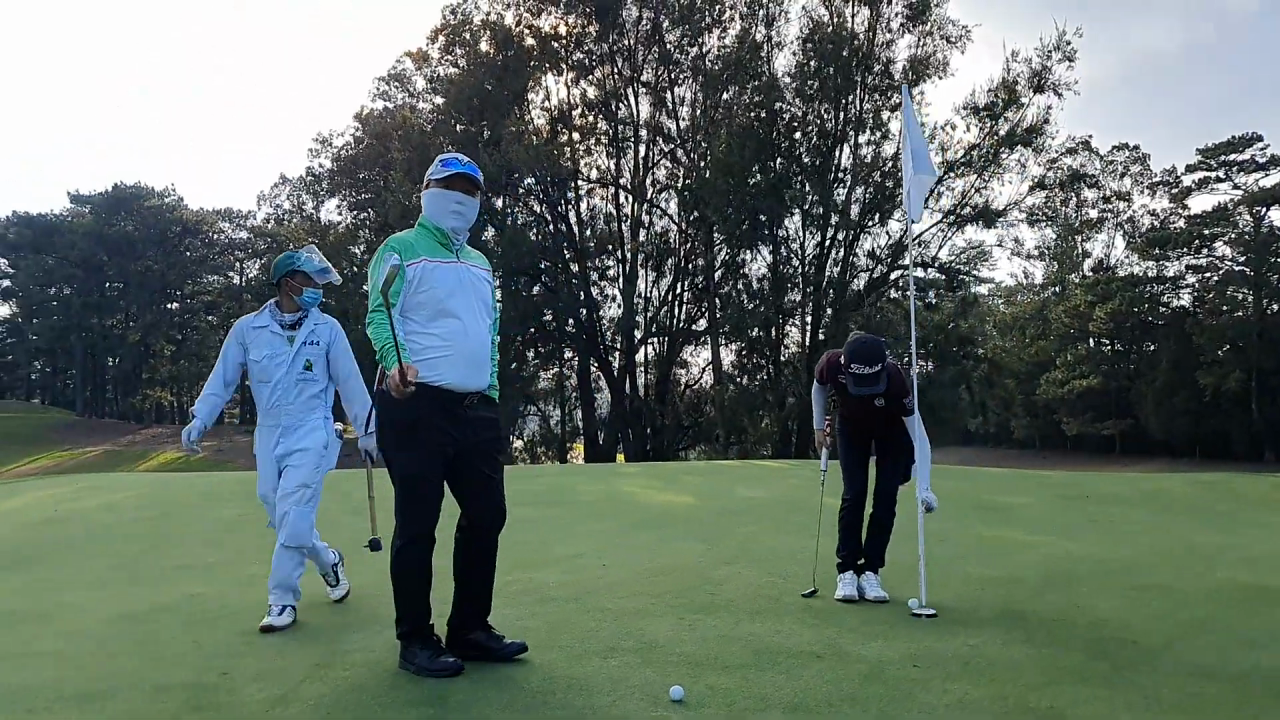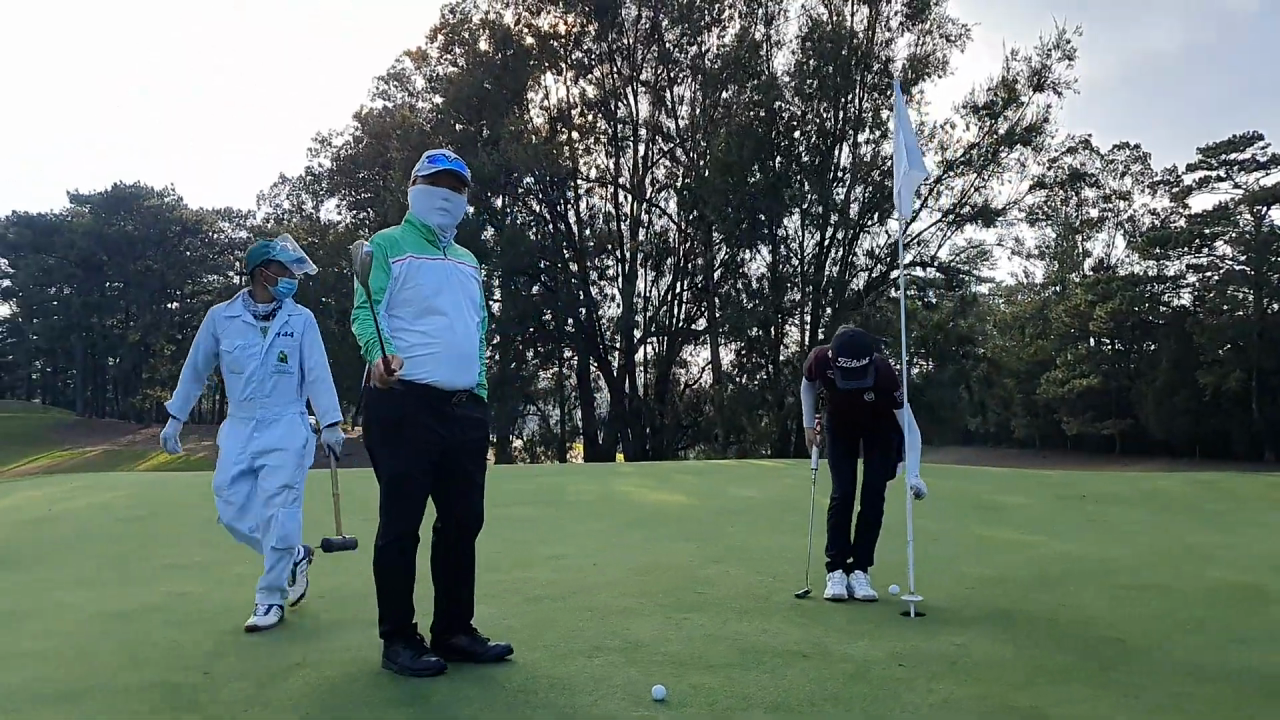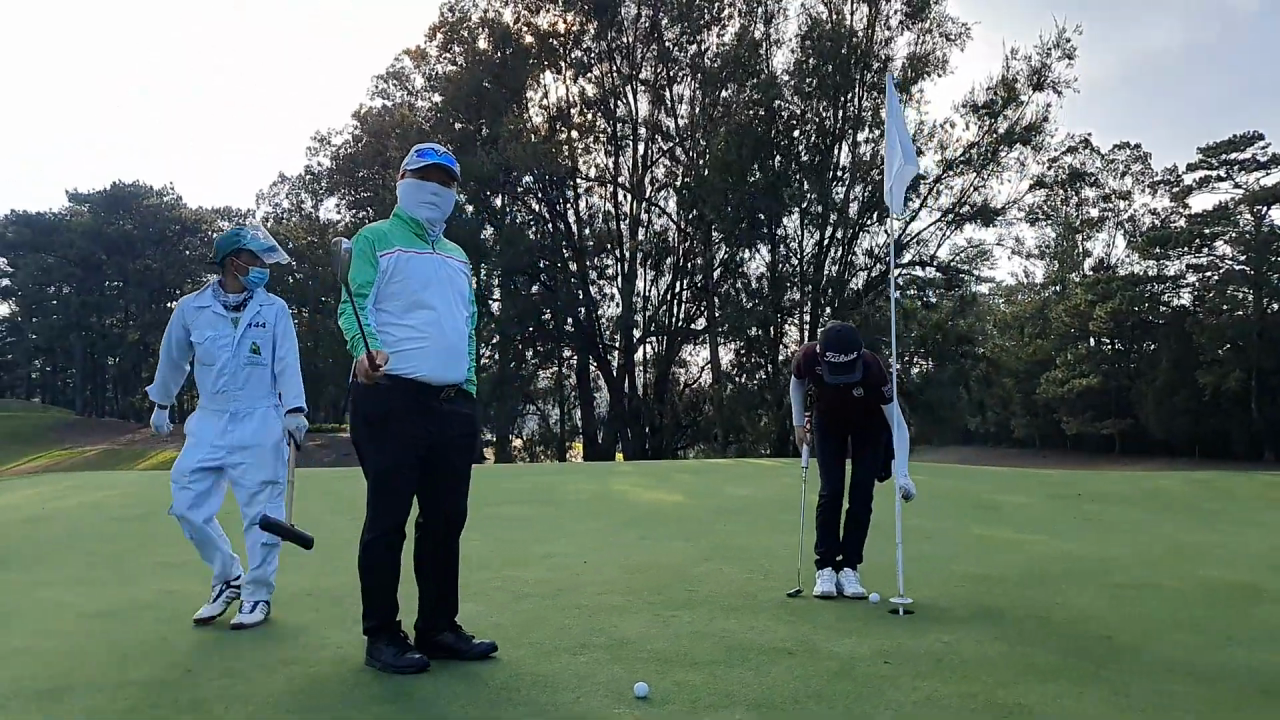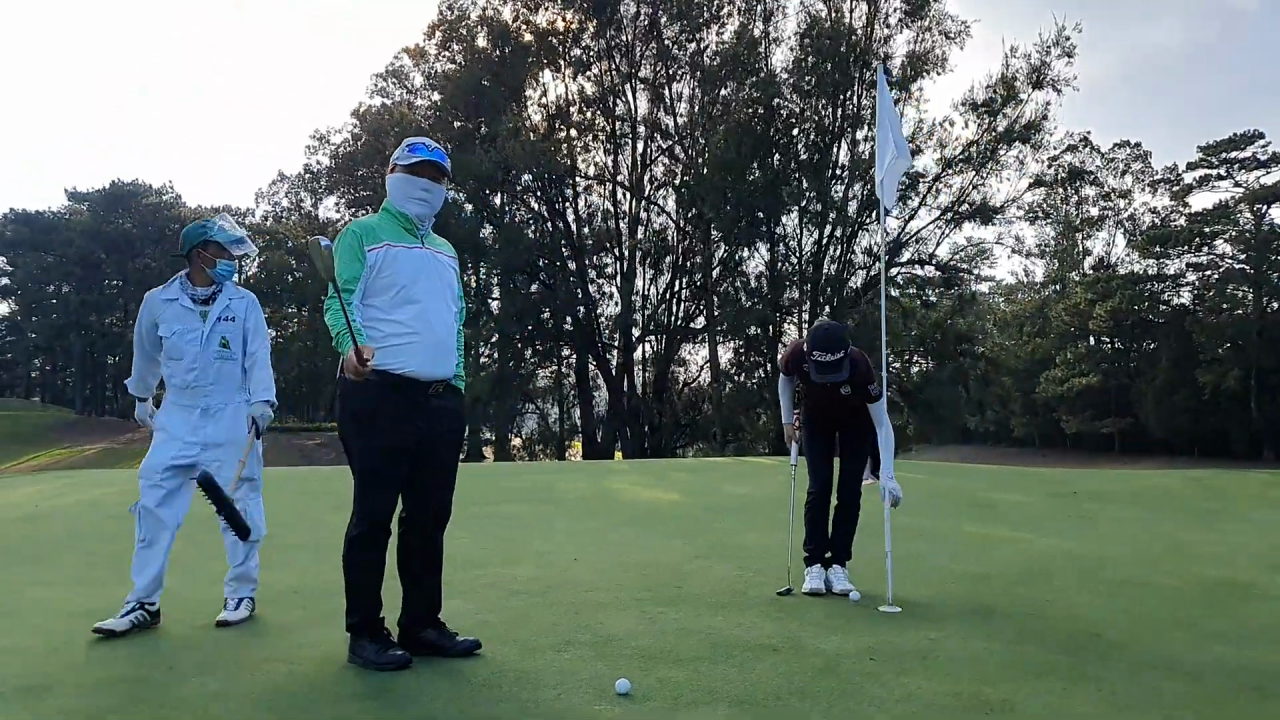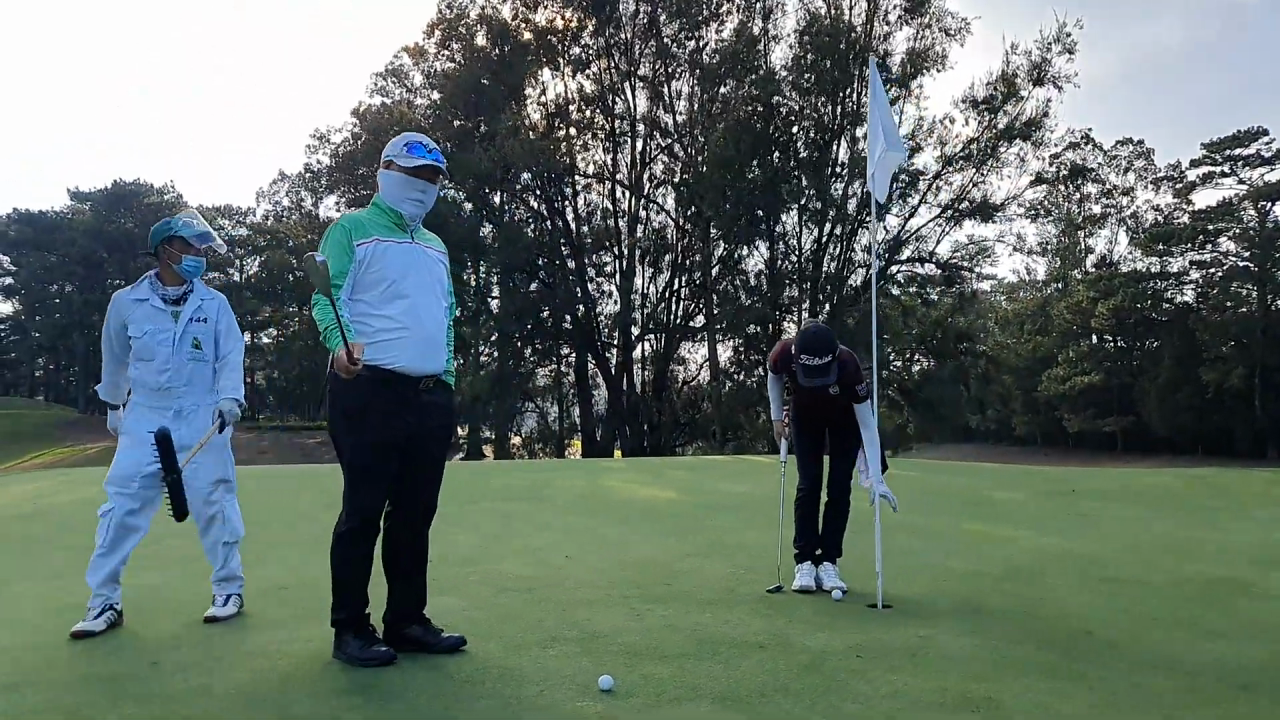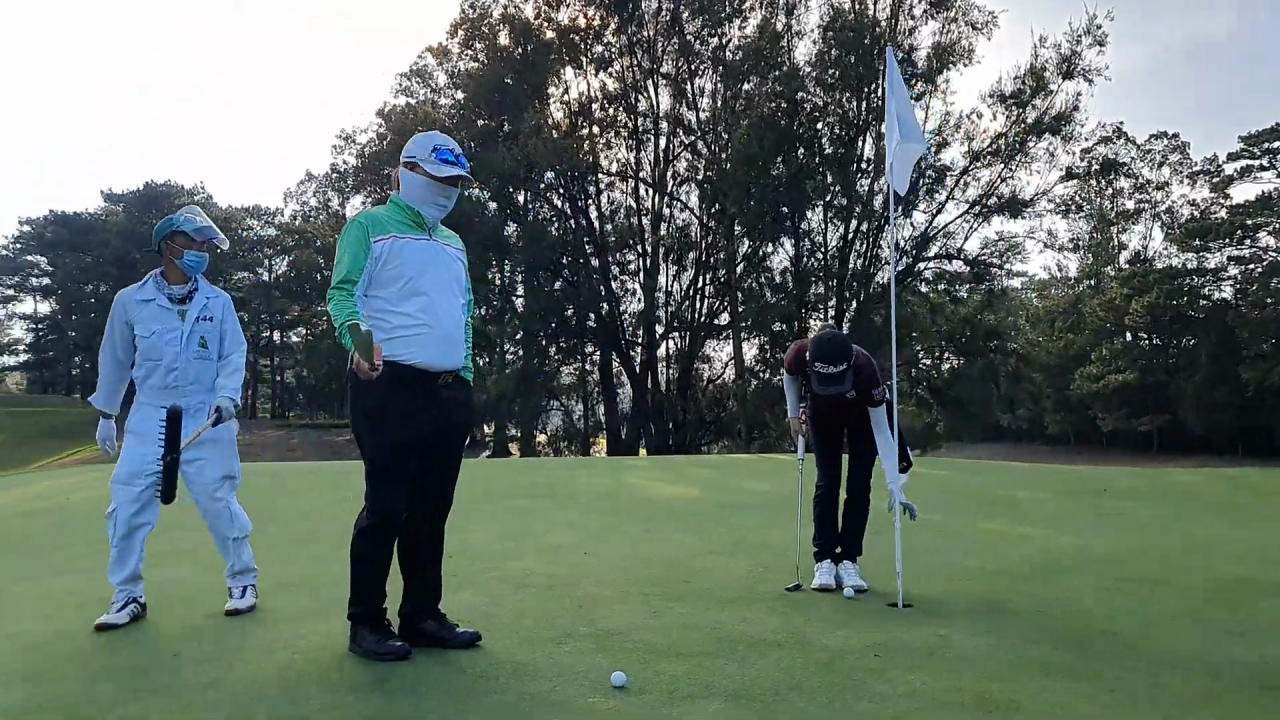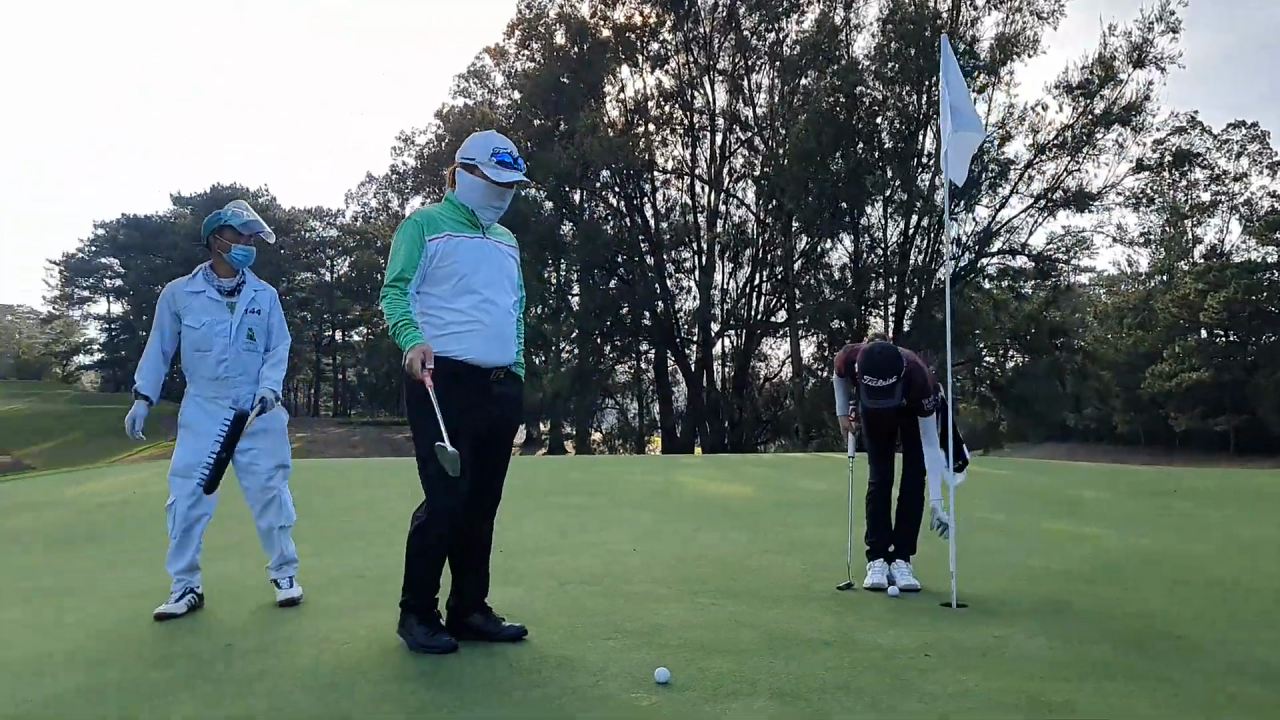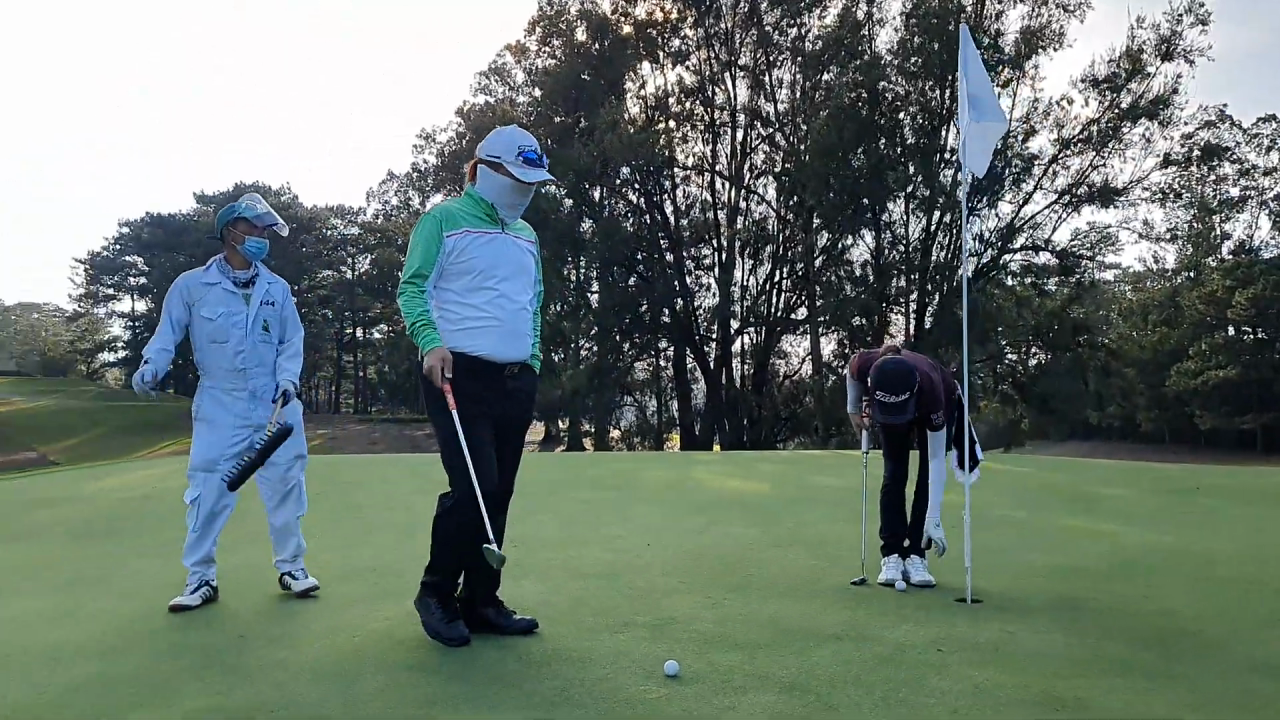
dt=0.1s
person 1, frame 1
left shoulder: (480, 263)
right shoulder: (401, 250)
right elbow: (379, 315)
left wrist: (491, 395)
right wrist: (394, 359)
left hip: (476, 409)
right hip: (417, 406)
left knee: (486, 517)
right knee: (417, 525)
left ankle: (469, 629)
right ankle: (415, 639)
person 1, frame 2
left shoulder: (468, 260)
right shoulder: (388, 246)
right elbow: (365, 311)
left wrist: (480, 393)
right wrist: (379, 353)
left hip: (464, 407)
right hip: (403, 403)
left knee: (464, 519)
right knee: (402, 523)
left ankle: (453, 631)
right ankle: (398, 638)
person 1, frame 3
left shoulder: (458, 256)
right shoulder: (375, 240)
right elbow: (353, 307)
left wrist: (470, 390)
right wrist: (365, 349)
left hip: (453, 403)
right hip: (392, 398)
left knee: (446, 518)
right knee: (388, 519)
left ankle: (438, 627)
right ankle: (382, 636)
person 1, frame 4
left shoulder: (446, 250)
right shoulder: (363, 233)
right elbow: (339, 301)
left wrist: (458, 384)
right wrist: (351, 343)
left hip: (441, 398)
right hip: (380, 394)
left knee: (430, 515)
right knee: (373, 516)
left ankle: (421, 624)
right ankle: (365, 633)
person 1, frame 5
left shoulder: (435, 246)
right shoulder: (352, 229)
right elbow: (327, 297)
left wrist: (447, 380)
right wrist: (340, 339)
left hip: (431, 394)
right hip: (370, 389)
left knee: (415, 511)
right knee: (363, 510)
left ankle: (406, 621)
right ankle: (350, 629)
person 1, frame 6
left shoulder: (454, 243)
right shoulder: (370, 225)
right elbow: (342, 293)
left wrist: (466, 376)
right wrist: (357, 337)
left hip: (450, 389)
right hip: (390, 385)
left knee: (432, 507)
right knee: (386, 505)
left ankle: (421, 615)
right ankle: (366, 622)
person 1, frame 7
left shoulder: (507, 240)
right shoulder: (425, 224)
right elbow: (395, 292)
left wrist: (517, 372)
right wrist: (412, 340)
left hip: (500, 385)
right hip: (443, 379)
left knee: (482, 502)
right knee: (448, 497)
left ankle: (467, 610)
right ankle: (417, 611)
person 1, frame 8
left shoulder: (527, 235)
right shoulder: (443, 219)
right elbow: (412, 288)
left wrist: (532, 365)
right wrist: (430, 342)
left hip: (514, 379)
right hip: (459, 374)
left knee: (496, 494)
right knee: (473, 485)
left ankle: (480, 602)
right ankle: (436, 594)
person 2, frame 1
left shoulder: (328, 329)
right shoulder: (247, 328)
left elbow: (348, 379)
right elbow: (223, 377)
left wrist: (364, 429)
right wrist: (200, 420)
left hip: (310, 433)
right hip: (268, 434)
left knee: (294, 514)
right knee: (282, 517)
left ankle: (283, 601)
right ankle: (328, 561)
person 2, frame 2
left shoulder: (301, 320)
right shoulder: (220, 317)
left elbow: (317, 373)
right elbow: (196, 369)
left wrist: (332, 423)
right wrist: (175, 417)
left hip: (286, 427)
right hip: (237, 428)
left knee: (277, 514)
right knee: (232, 511)
left ankle: (270, 598)
right ankle: (294, 555)
person 2, frame 3
left shoulder: (275, 310)
right shoulder: (189, 309)
left elbow: (288, 364)
right elbow: (172, 358)
left wrist: (295, 410)
right wrist: (161, 404)
left hip: (260, 422)
right hip: (207, 422)
left knee: (261, 510)
right knee: (187, 504)
left ankle: (258, 596)
right ankle: (227, 576)
person 2, frame 4
left shoulder: (245, 302)
right shoulder: (157, 302)
left elbow: (259, 356)
right elbow: (145, 353)
left wrist: (263, 401)
right wrist: (142, 397)
left hip: (229, 418)
right hip: (176, 418)
left knee: (237, 507)
right knee: (153, 504)
left ankle: (241, 593)
right ankle: (143, 601)
person 2, frame 5
left shoulder: (214, 304)
right shoulder: (125, 302)
left elbow: (231, 356)
right elbow: (115, 357)
left wrist: (231, 399)
right wrist: (114, 405)
left hip: (200, 420)
right hip: (144, 420)
left knee: (213, 504)
right knee: (120, 507)
left ankle: (228, 589)
right ankle: (105, 604)
person 2, frame 6
left shoulder: (218, 302)
right shoulder: (130, 301)
left elbow: (233, 355)
right elbow: (115, 360)
left wrist: (227, 396)
right wrist: (106, 415)
left hip: (207, 418)
right hip: (149, 419)
left knee: (219, 501)
right knee: (127, 505)
left ankle: (243, 581)
right ankle: (128, 596)
person 2, frame 7
left shoulder: (265, 295)
right shoulder: (178, 293)
left elbow: (278, 348)
right elbow: (159, 347)
left wrist: (270, 388)
right wrist: (142, 397)
left hip: (257, 410)
right hip: (202, 410)
left knee: (268, 490)
right knee: (186, 497)
left ankle: (283, 573)
right ankle: (186, 587)
person 2, frame 8
left shoulder: (277, 288)
right shoulder: (191, 285)
left elbow: (292, 340)
right elbow: (167, 334)
left wrist: (287, 379)
right wrist: (149, 365)
left hip: (272, 403)
right hip: (218, 403)
left knee: (285, 482)
right knee: (207, 491)
left ankle: (291, 566)
right ankle: (201, 579)
person 3, frame 1
left shoulder: (894, 378)
right shoulder: (831, 363)
right elbow: (819, 388)
right wrist: (819, 426)
left hip: (892, 431)
right hip: (851, 428)
left knee: (886, 498)
right knee: (854, 494)
left ankle: (870, 572)
right ankle: (847, 571)
person 3, frame 2
left shoulder: (883, 372)
right shoulder: (819, 360)
left elbow: (909, 427)
right elbow: (808, 386)
left wrist: (913, 473)
right wrist: (809, 425)
left hip: (880, 428)
right hip: (839, 425)
left knee: (874, 495)
right knee: (842, 492)
left ankle: (860, 571)
right ankle: (836, 571)
person 3, frame 3
left shoulder: (872, 368)
right shoulder: (807, 356)
left elbow: (898, 425)
right elbow: (797, 384)
left wrist: (902, 472)
right wrist: (798, 422)
left hip: (869, 425)
right hip: (828, 422)
left knee: (861, 493)
right knee: (831, 490)
left ankle: (849, 568)
right ankle: (825, 568)
person 3, frame 4
left shoulder: (859, 365)
right shoulder: (796, 354)
left elbow: (883, 425)
right elbow: (785, 380)
left wrist: (887, 474)
right wrist: (787, 420)
left hip: (857, 421)
right hip: (815, 419)
left knee: (849, 490)
right knee: (819, 487)
left ankle: (838, 565)
right ankle: (814, 565)
person 3, frame 5
left shoulder: (848, 365)
right shoulder: (784, 352)
left elbow: (868, 427)
left wrist: (875, 477)
right wrist: (777, 415)
left hip: (845, 418)
right hip: (805, 415)
left knee: (839, 486)
right knee: (809, 484)
left ankle: (828, 562)
right ankle: (804, 562)
person 3, frame 6
left shoulder: (864, 369)
right shoulder: (800, 354)
left elbow: (882, 431)
left wrist: (893, 483)
right wrist: (793, 414)
left hip: (864, 416)
right hip: (823, 413)
left knee: (859, 484)
right knee: (827, 481)
left ankle: (848, 561)
right ankle: (824, 560)
person 3, frame 7
left shoulder: (917, 377)
right shoulder: (850, 359)
left elbow: (930, 445)
left wrist: (936, 501)
right wrist: (842, 411)
left hip: (920, 408)
right hip: (871, 408)
left knee: (913, 481)
right knee: (880, 478)
left ankle: (901, 559)
right ankle: (877, 560)
person 3, frame 8
left shoulder: (930, 388)
right shoulder: (864, 365)
left elbow: (936, 460)
left wrist: (933, 521)
left hip: (944, 404)
left knee: (928, 476)
right knee: (895, 474)
left ankle: (916, 556)
right ankle: (891, 555)
